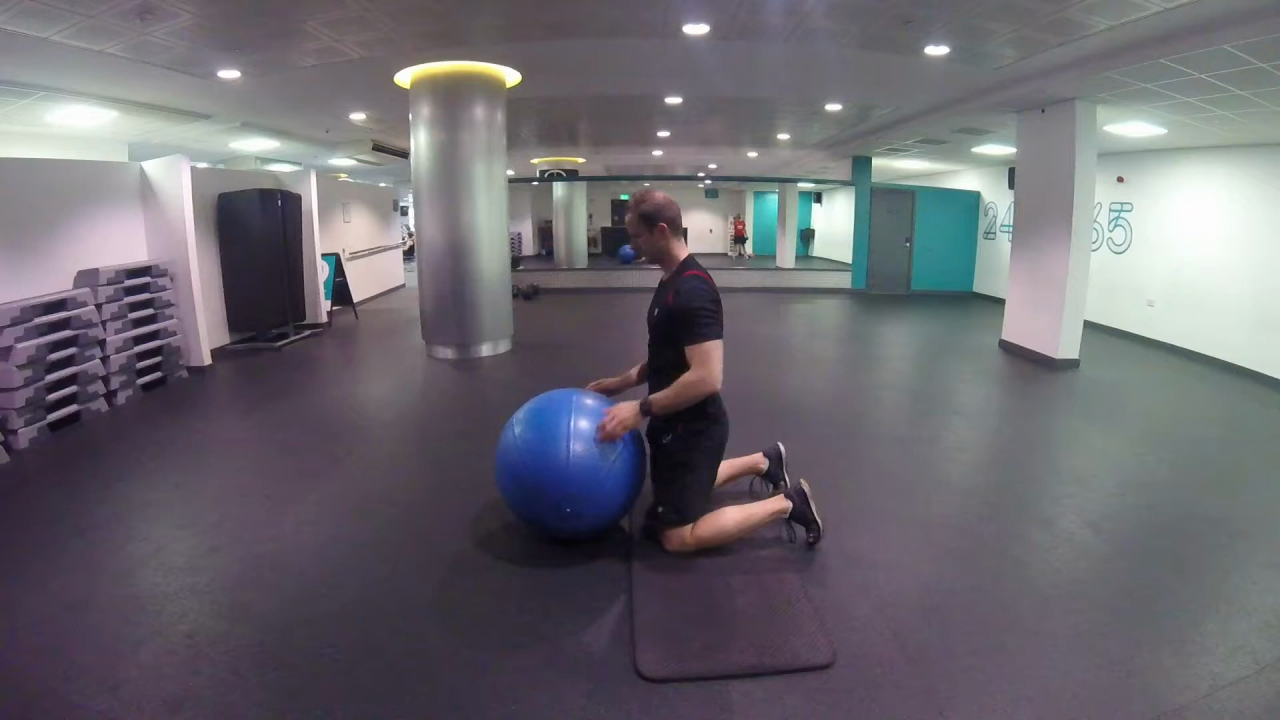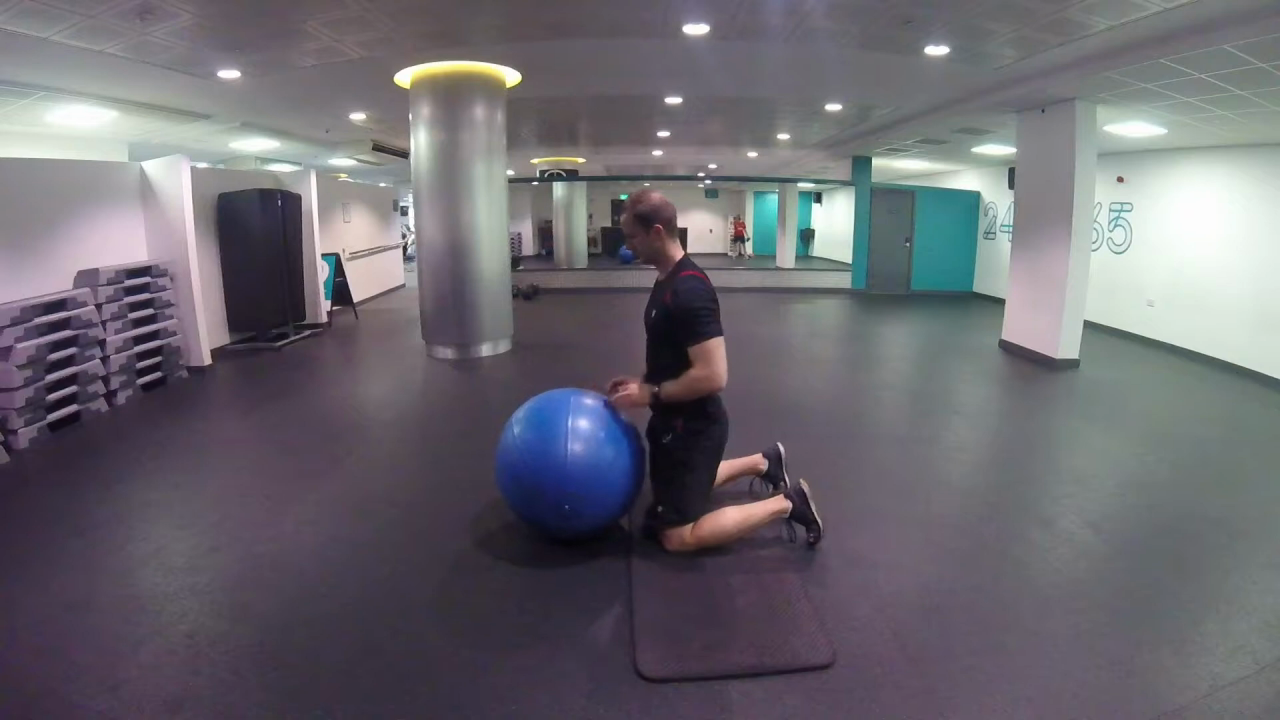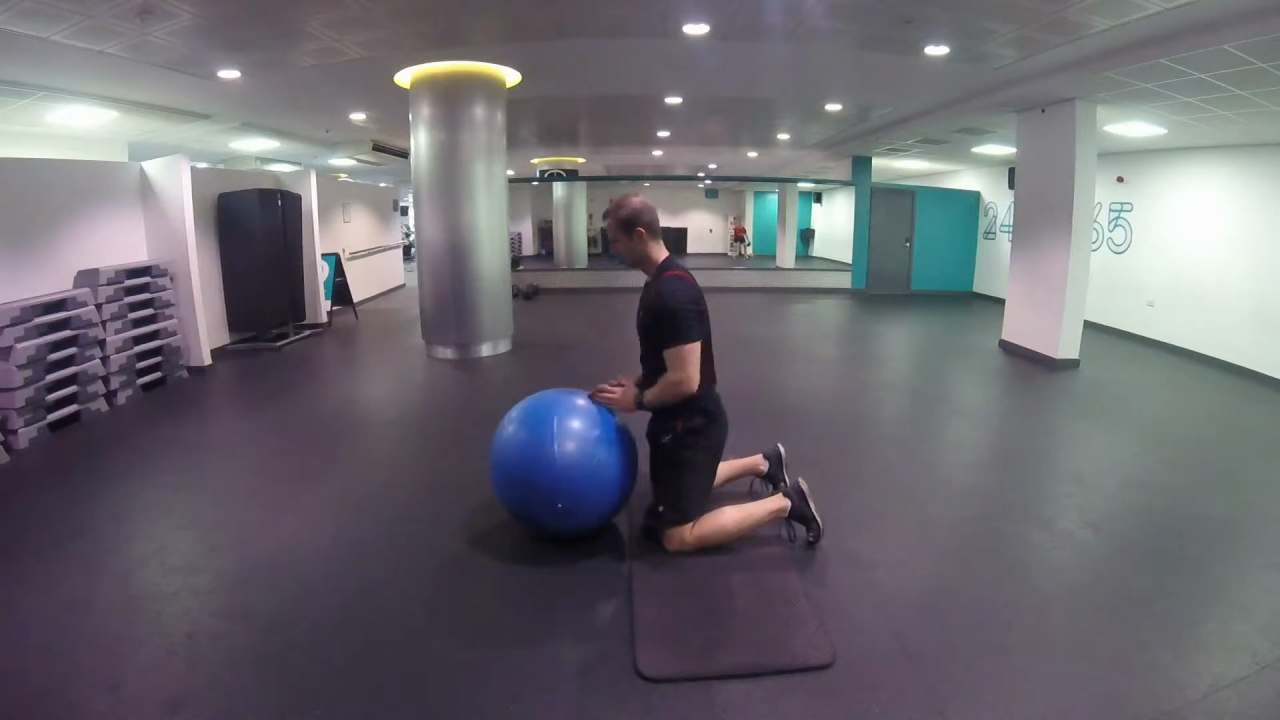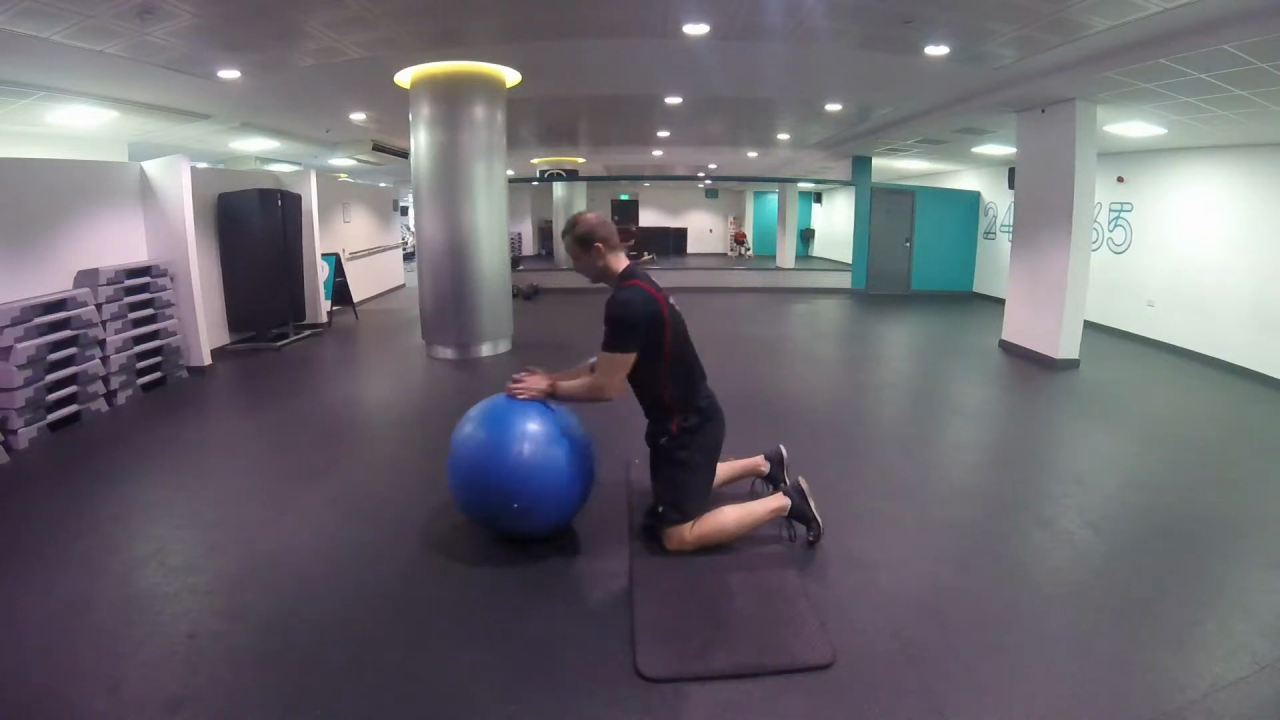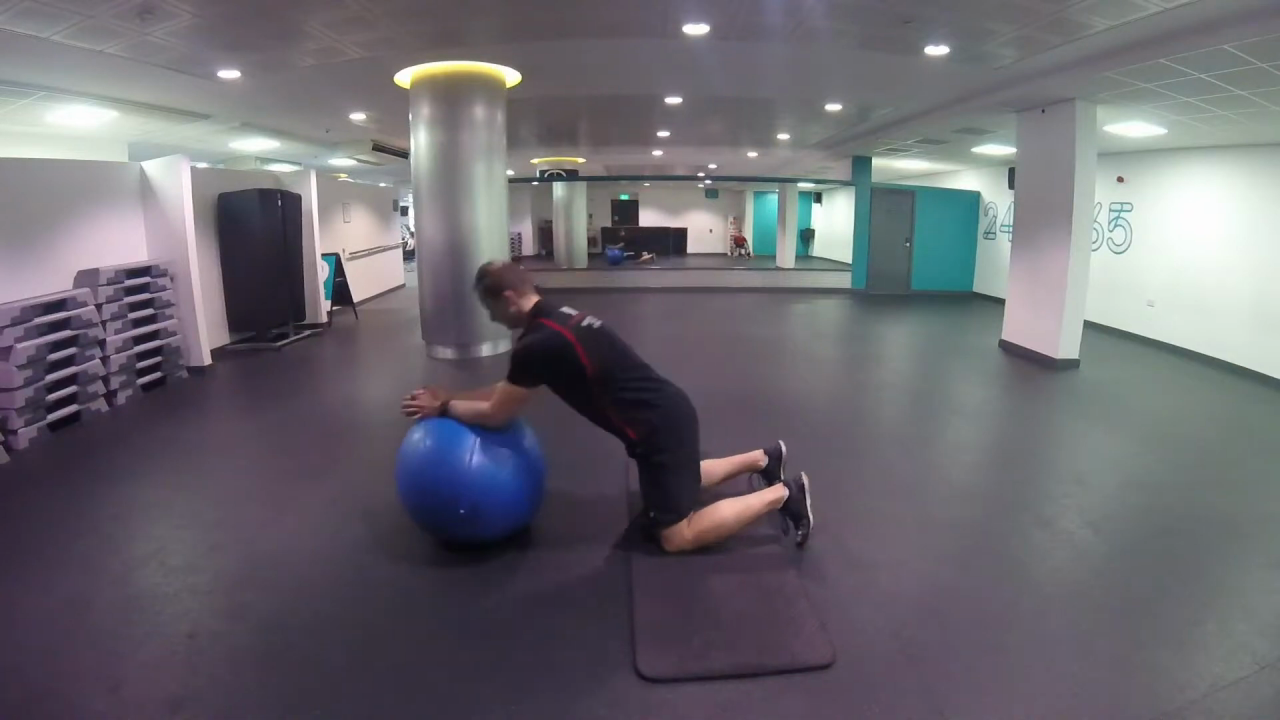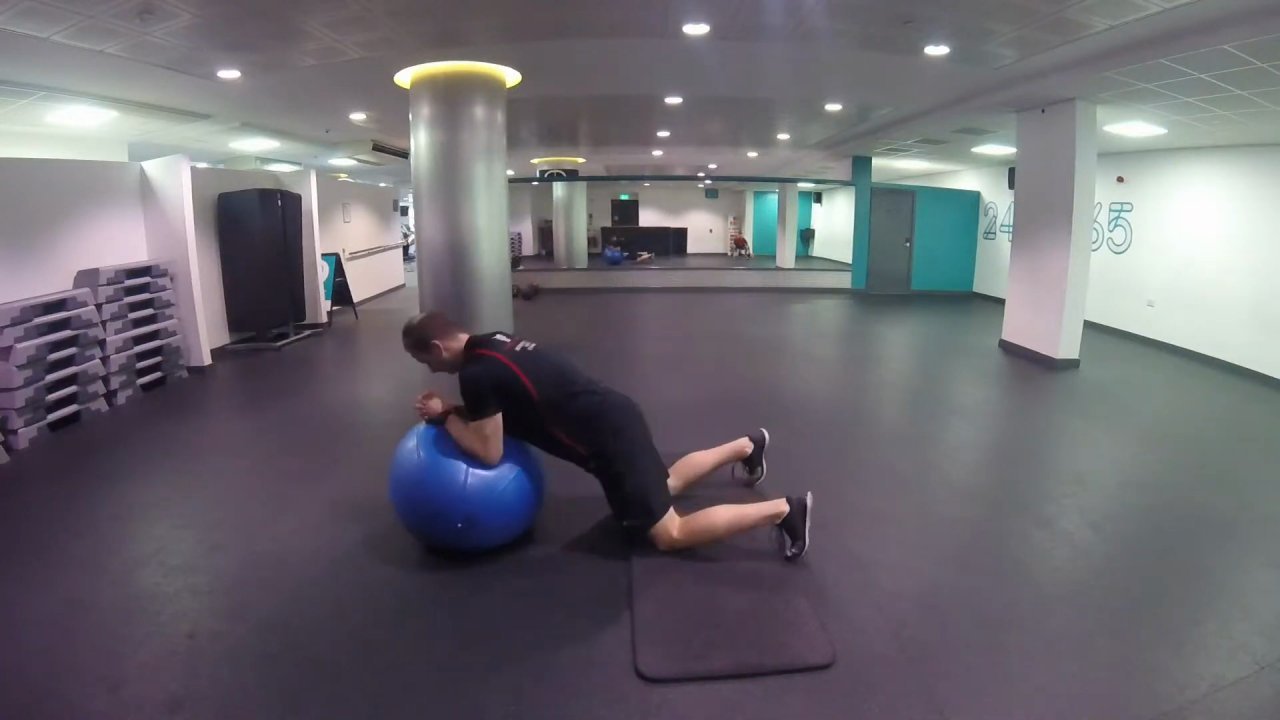
dt=0.4s
person 1, frame 1
left shoulder: (691, 292)
right shoulder: (673, 280)
left elbow: (706, 378)
left wrist: (640, 410)
right wrist: (625, 379)
left hip: (692, 426)
right hip: (679, 420)
left knee: (676, 536)
right knee: (681, 484)
left ankle: (785, 503)
right ankle: (763, 462)
person 1, frame 2
left shoulder: (688, 292)
right shoulder: (669, 280)
left elbow: (712, 376)
left wrist: (650, 394)
right wrist: (644, 382)
left hip: (690, 425)
right hip: (677, 418)
left knee: (676, 535)
left ankle: (785, 503)
right ankle: (763, 462)
person 1, frame 3
left shoulder: (670, 294)
right shoulder: (665, 281)
left elbow: (683, 381)
left wrist: (636, 400)
right wrist: (637, 386)
left hip: (690, 423)
right hip: (687, 417)
left knee: (676, 535)
right knee: (673, 489)
left ankle: (784, 503)
right ankle: (763, 463)
person 1, frame 4
left shoulder: (629, 303)
right shoulder: (636, 288)
left elbow: (606, 387)
right elbow: (608, 363)
left wrist: (549, 388)
right wrist: (554, 378)
left hip: (686, 424)
right hip: (689, 415)
left knee: (677, 535)
right knee: (679, 487)
left ankle: (784, 502)
right ankle: (764, 465)
person 1, frame 5
left shoulder: (538, 345)
right shoulder: (557, 317)
left elbow: (498, 413)
right elbow: (510, 391)
left wrist: (443, 407)
right wrist: (453, 396)
left hip: (661, 425)
right hip: (667, 410)
left knee: (677, 536)
right knee: (681, 480)
left ankle: (781, 493)
right ankle: (763, 460)
person 1, frame 6
left shoulder: (476, 373)
right shoulder: (492, 344)
left elbow: (489, 452)
right elbow: (498, 412)
left wrist: (445, 418)
right wrist: (454, 409)
left hip: (610, 437)
right hip: (615, 417)
left knee: (672, 534)
right knee: (667, 484)
left ankle: (785, 509)
right ankle: (747, 445)
